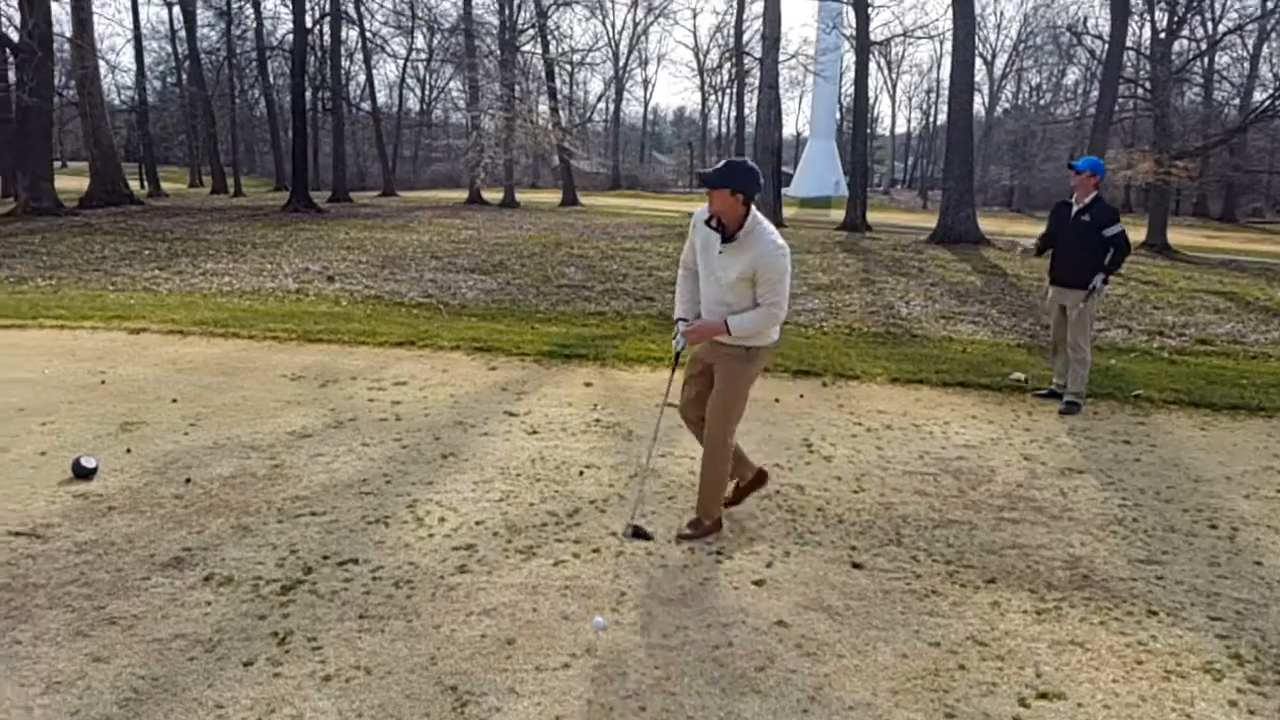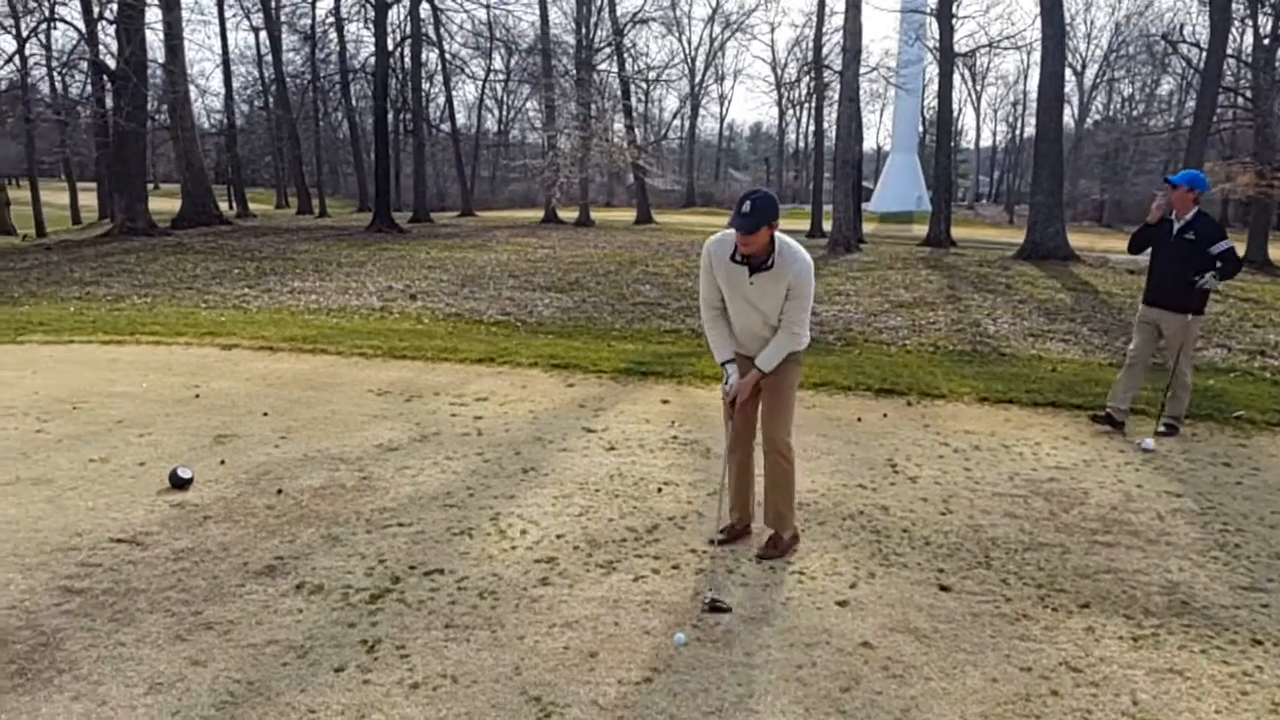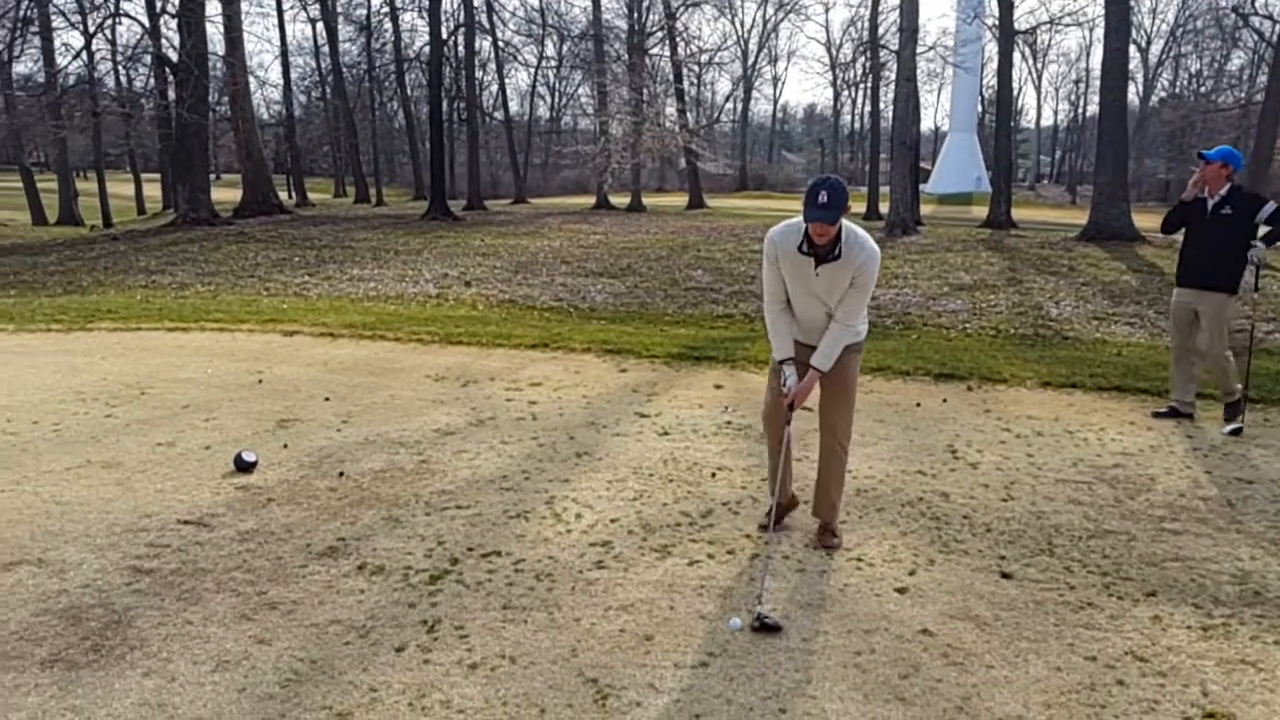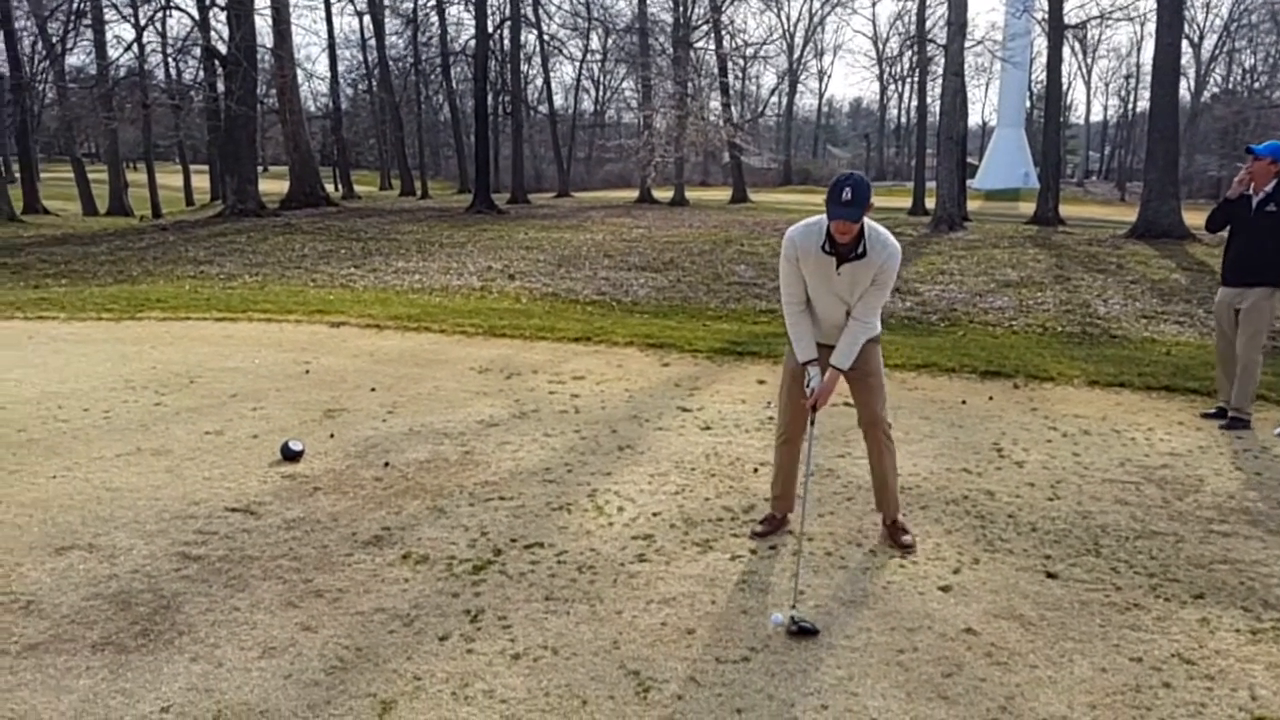
dt=0.7s
person 1, frame 1
left shoulder: (769, 249)
right shoulder: (702, 219)
left elbow: (773, 312)
right elbow: (689, 270)
left wrist: (719, 325)
right wrist: (684, 319)
left hip: (746, 347)
right hip: (711, 338)
left knee: (717, 429)
right knee: (691, 409)
left ankle: (709, 515)
right ankle: (746, 473)
person 1, frame 2
left shoulder: (798, 263)
right shoulder: (714, 250)
left elbow: (793, 330)
right elbow: (712, 310)
left wrist: (755, 375)
right wrist: (728, 364)
left hip: (782, 357)
right hip: (738, 354)
left knee: (776, 441)
right knee: (738, 438)
left ankle: (783, 530)
right ankle: (740, 518)
person 1, frame 3
left shoulder: (866, 253)
right shoulder: (778, 239)
left elbow: (844, 322)
right elbow: (775, 305)
left wrist: (812, 376)
right wrist: (787, 364)
left hip: (842, 345)
right hip: (793, 340)
left knee: (835, 432)
right knee: (774, 417)
left ankle: (827, 518)
right ankle: (783, 497)
person 1, frame 4
left shoulder: (887, 250)
right shoulder: (797, 239)
left elbow: (863, 319)
right elbow: (793, 306)
left wrist: (833, 375)
right wrist: (810, 364)
left hip: (860, 342)
right hip: (807, 340)
left knee: (877, 424)
right knee: (789, 428)
left ankle: (891, 517)
right ankle: (780, 510)
person 2, frame 1
left shoulder: (1105, 212)
right shoulder: (1061, 208)
left elbow: (1122, 247)
right elbow: (1049, 237)
left wrist: (1104, 274)
right wrist: (1036, 249)
left hip: (1083, 289)
right hip: (1057, 285)
left knee: (1078, 343)
right knee: (1058, 340)
left ankle: (1074, 396)
right ankle: (1060, 386)
person 2, frame 2
left shoulder: (1208, 228)
right shoulder: (1162, 223)
left elbow: (1234, 262)
right elbow: (1133, 248)
left wrist: (1216, 276)
right wrist: (1151, 220)
left hip: (1183, 312)
right hip: (1150, 306)
left knee: (1179, 368)
right knee: (1135, 359)
left ankle: (1172, 419)
right ankle: (1116, 413)
person 2, frame 3
left shoulder: (1245, 201)
right shoulder: (1196, 200)
right elbow: (1167, 228)
right wrist: (1187, 197)
left hip: (1219, 290)
right hip: (1185, 288)
left knee: (1215, 348)
right knee: (1181, 347)
left ankle: (1233, 396)
right ankle: (1182, 403)
person 2, frame 4
right shoulder: (1241, 197)
right elbow: (1212, 225)
right wrist: (1232, 194)
right hip: (1229, 285)
left knee: (1248, 351)
right knee: (1224, 347)
left ankle: (1241, 412)
right ankle: (1227, 403)
